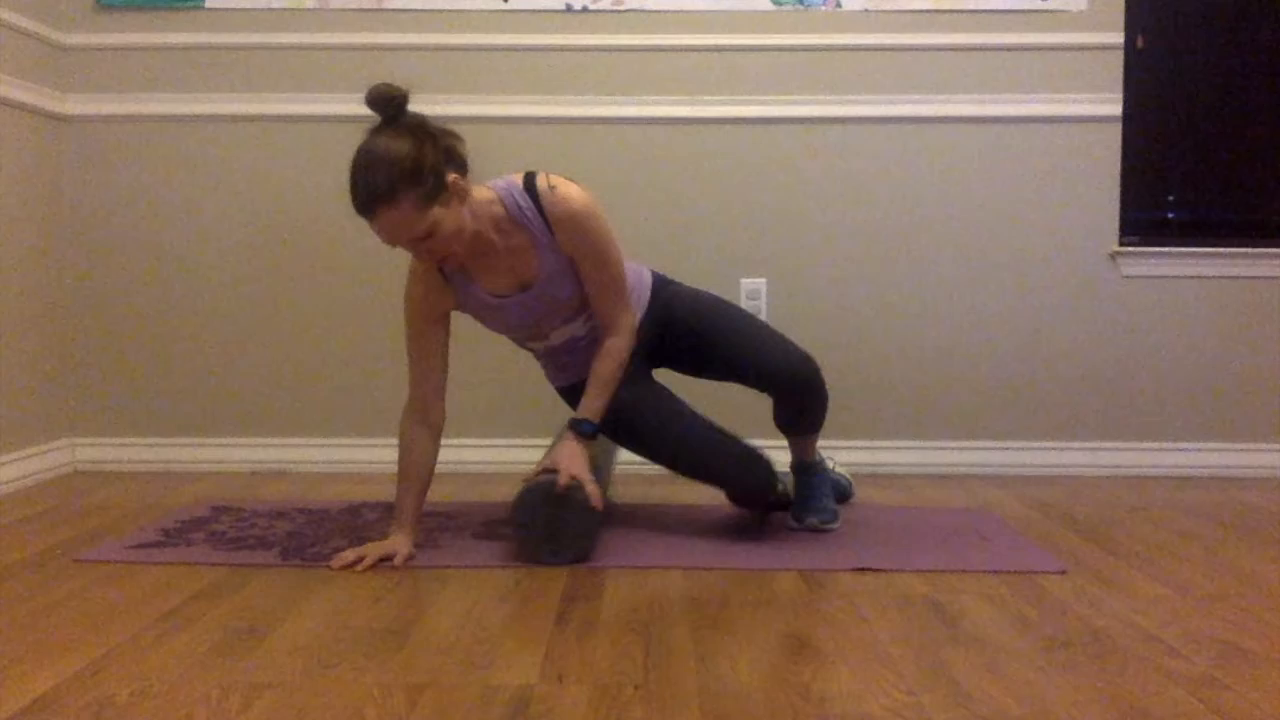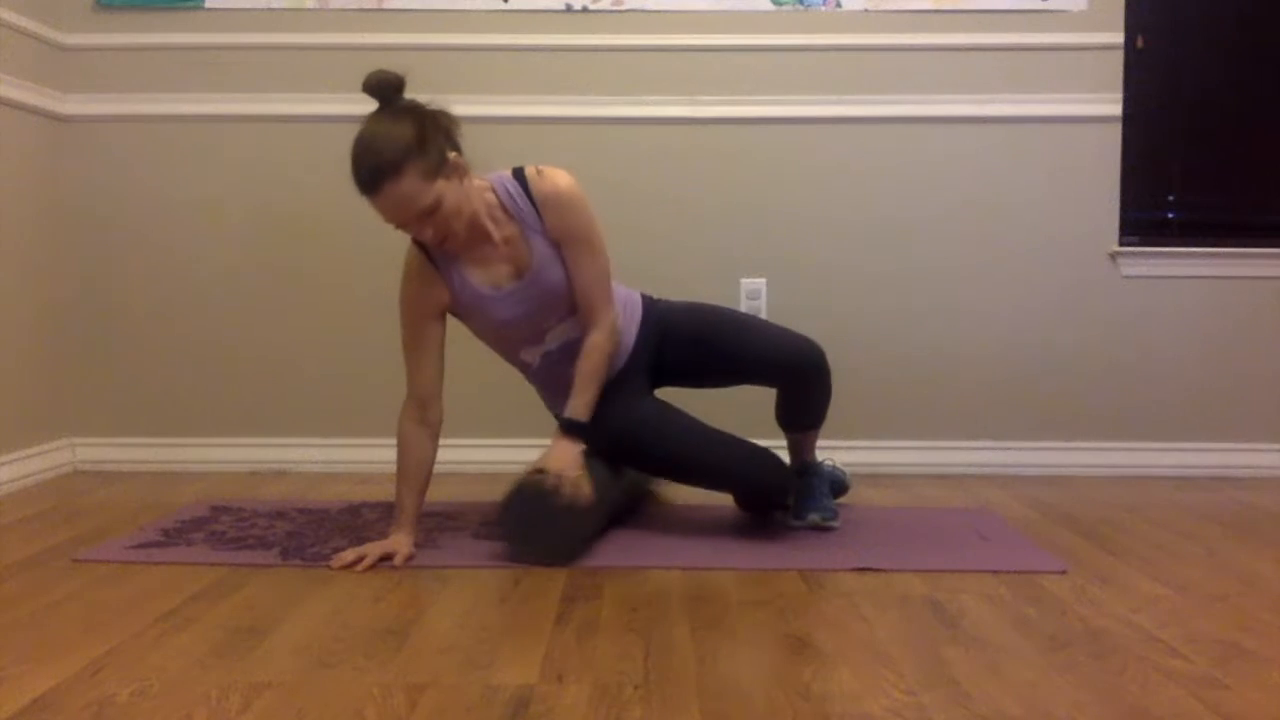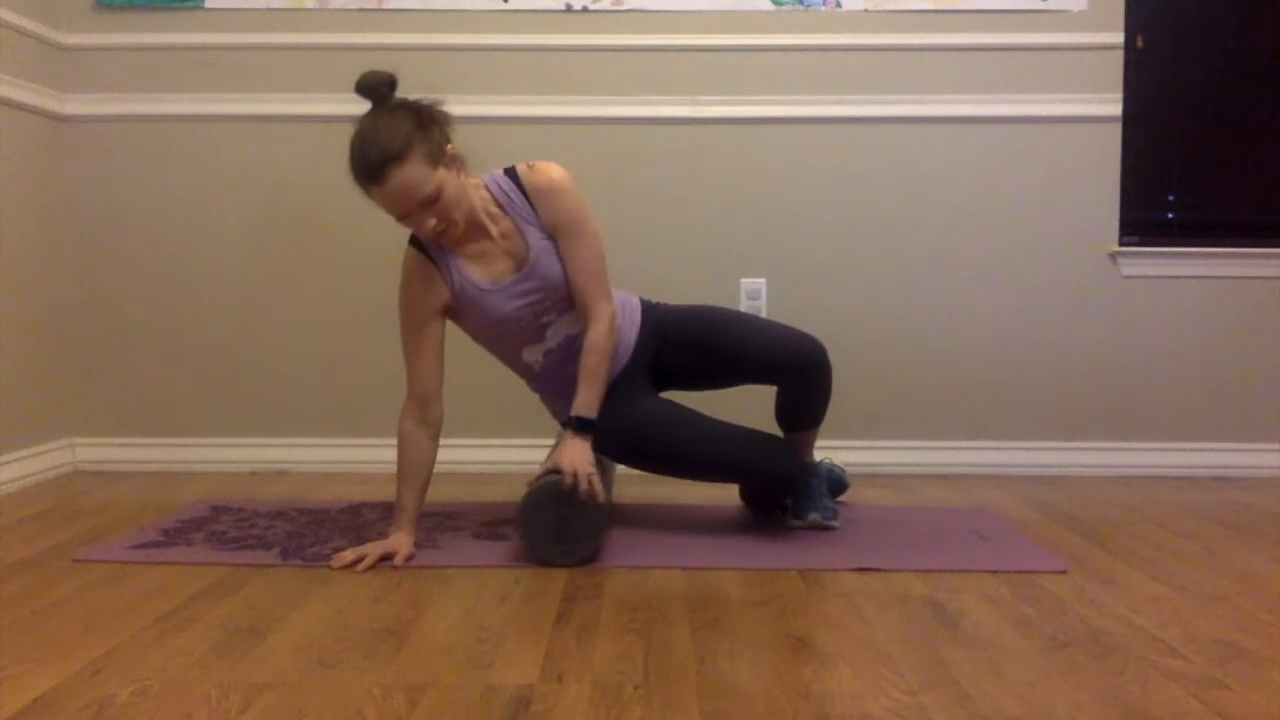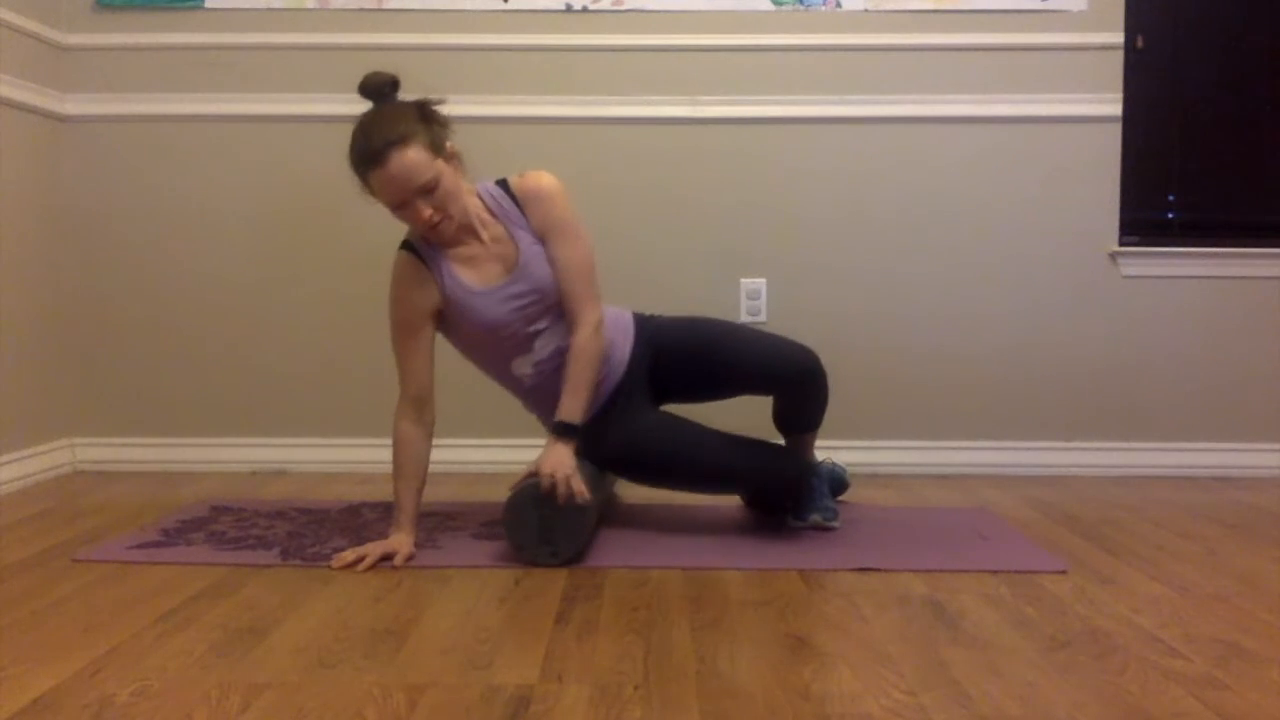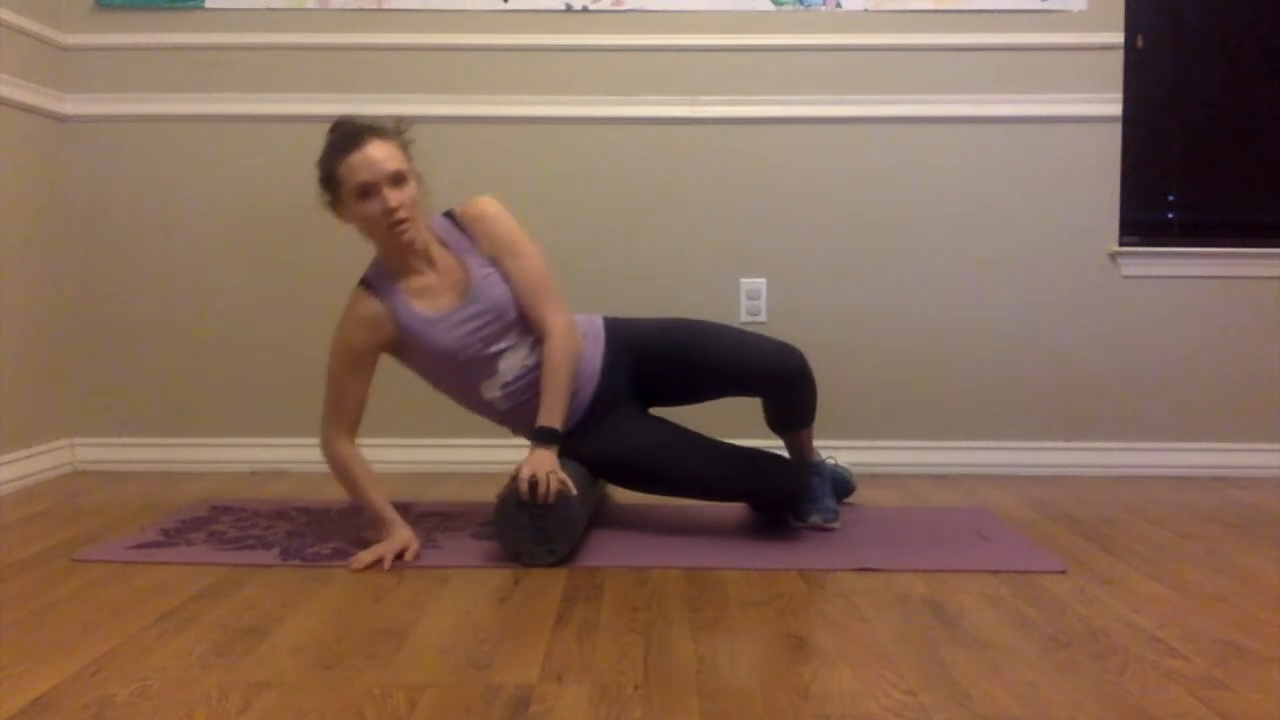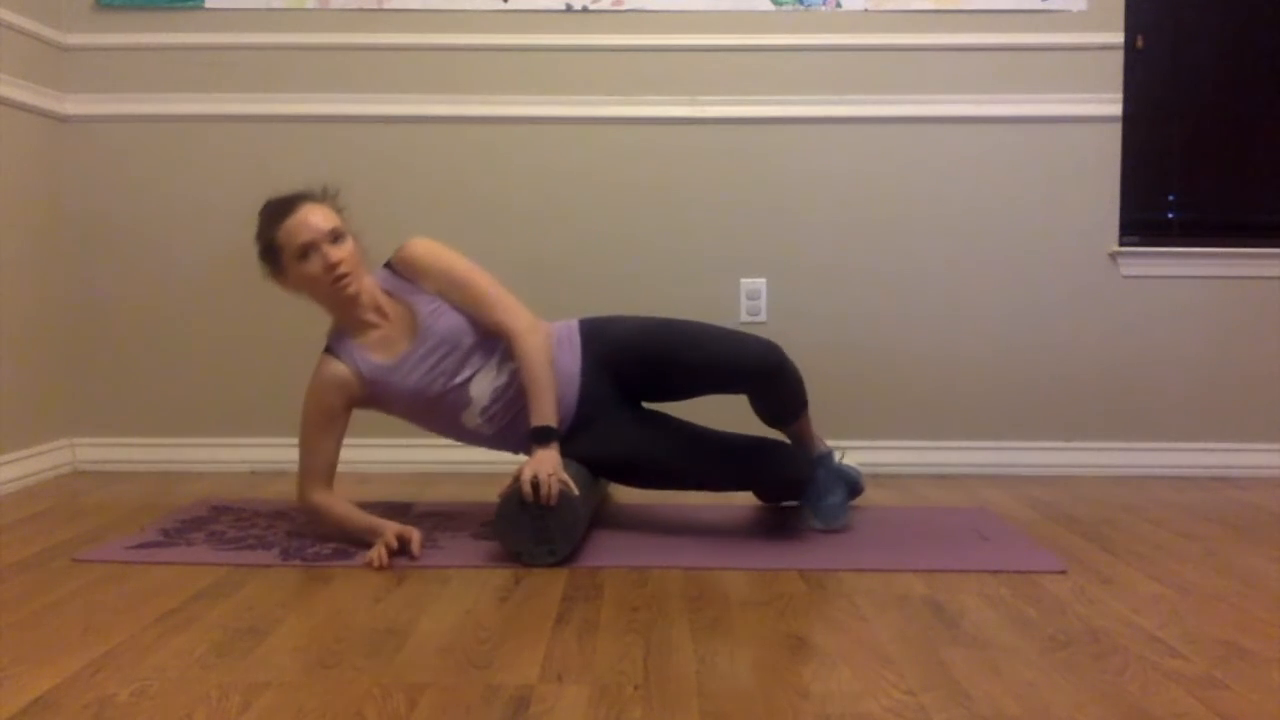
dt=0.4s
person 1, frame 1
left shoulder: (564, 207)
right shoulder: (432, 279)
left elbow: (620, 328)
right elbow: (424, 409)
left wrist: (577, 437)
right wrist: (402, 529)
left hip: (652, 308)
right hip: (586, 373)
left knee: (797, 374)
right knee: (745, 474)
left ankle: (809, 468)
right ankle: (774, 493)
person 1, frame 2
left shoulder: (551, 193)
right shoulder: (427, 273)
left elbow: (602, 325)
right elbow: (422, 409)
left wrist: (570, 437)
right wrist: (403, 529)
left hip: (642, 328)
right hip: (590, 390)
left knee: (803, 360)
right knee: (763, 477)
left ankle: (807, 470)
right ankle: (782, 489)
person 1, frame 3
left shoulder: (544, 187)
right shoulder: (426, 271)
left elbow: (601, 314)
right elbow: (422, 409)
left wrist: (576, 435)
right wrist: (403, 528)
left hip: (640, 331)
right hip: (602, 401)
left knee: (805, 358)
right knee: (775, 465)
left ankle: (805, 468)
right ankle: (786, 484)
person 1, frame 4
left shoulder: (535, 194)
right shoulder: (416, 276)
left elbow: (588, 321)
right elbow: (415, 410)
left wrist: (563, 438)
right wrist: (403, 527)
left hip: (634, 346)
right hip: (600, 418)
left knee: (799, 368)
right knee: (781, 476)
left ankle: (805, 466)
right ankle: (800, 485)
person 1, frame 5
left shoulder: (477, 219)
right shoulder: (372, 315)
left elbow: (558, 328)
right elbow: (337, 437)
left wrist: (543, 441)
right wrist: (392, 523)
left hip: (610, 352)
right hip: (581, 428)
left knee: (783, 365)
right knee: (770, 482)
left ankle: (809, 464)
right ankle: (804, 486)
person 1, frame 6
left shoulder: (414, 261)
right shoulder: (339, 376)
left elbow: (524, 328)
right elbow: (314, 491)
left wrist: (541, 441)
right wrist: (377, 527)
left hip: (593, 354)
right hip: (578, 432)
left knee: (760, 361)
right knee: (770, 468)
left ankle: (814, 459)
right ankle: (808, 480)
